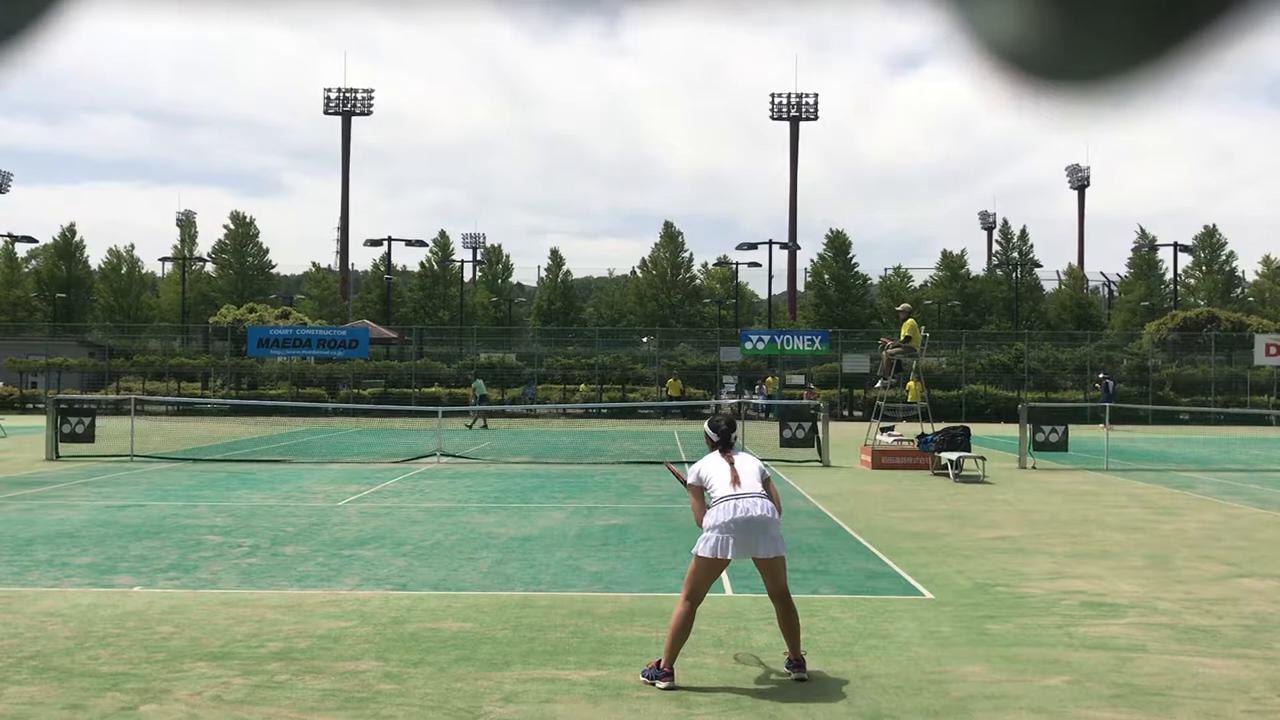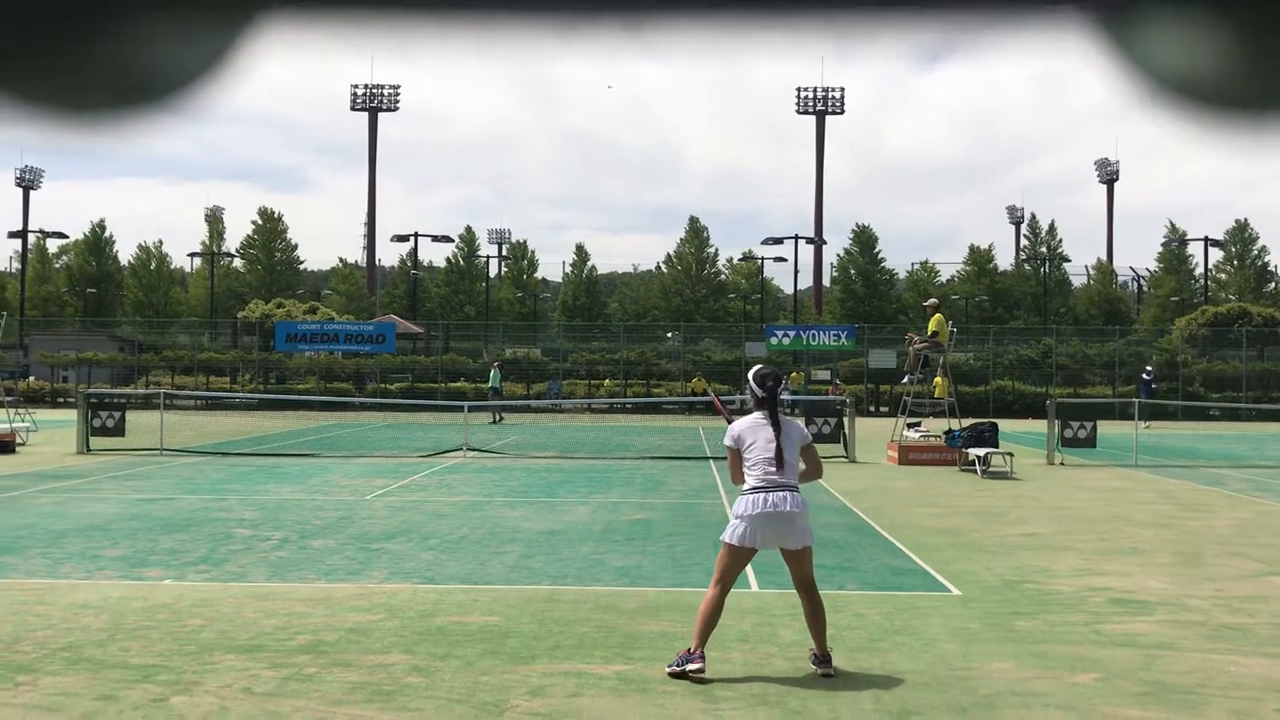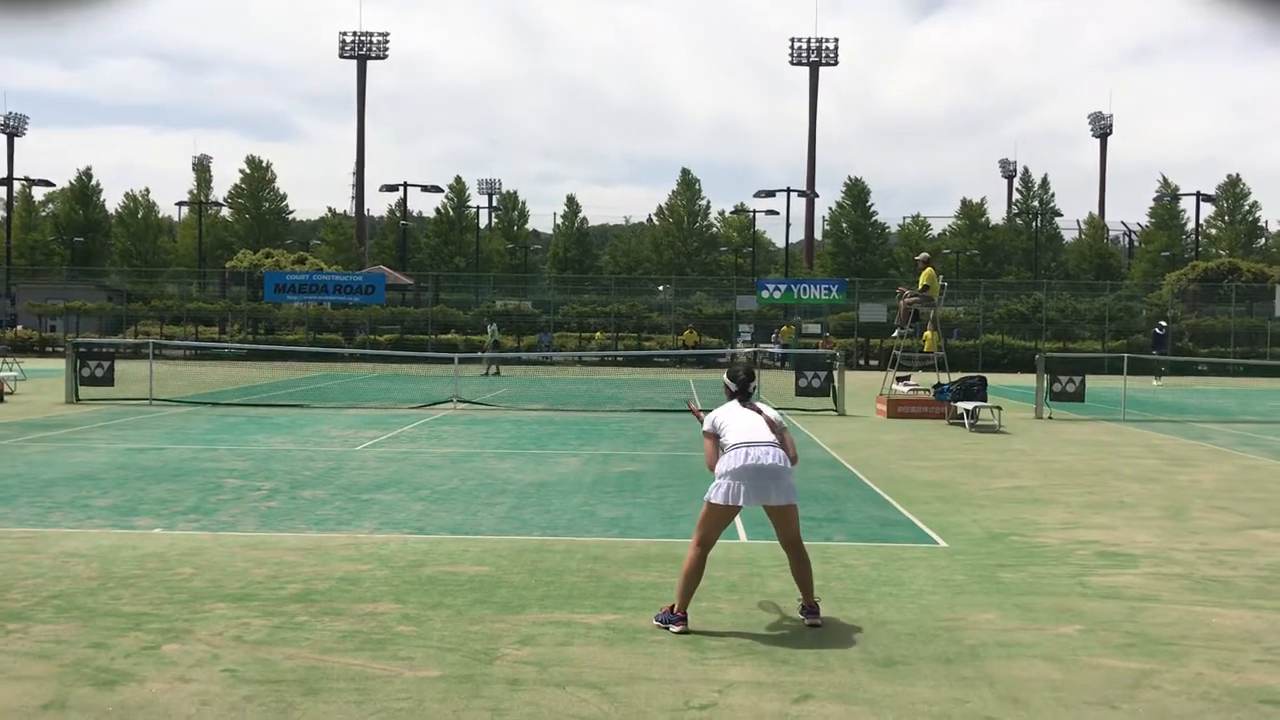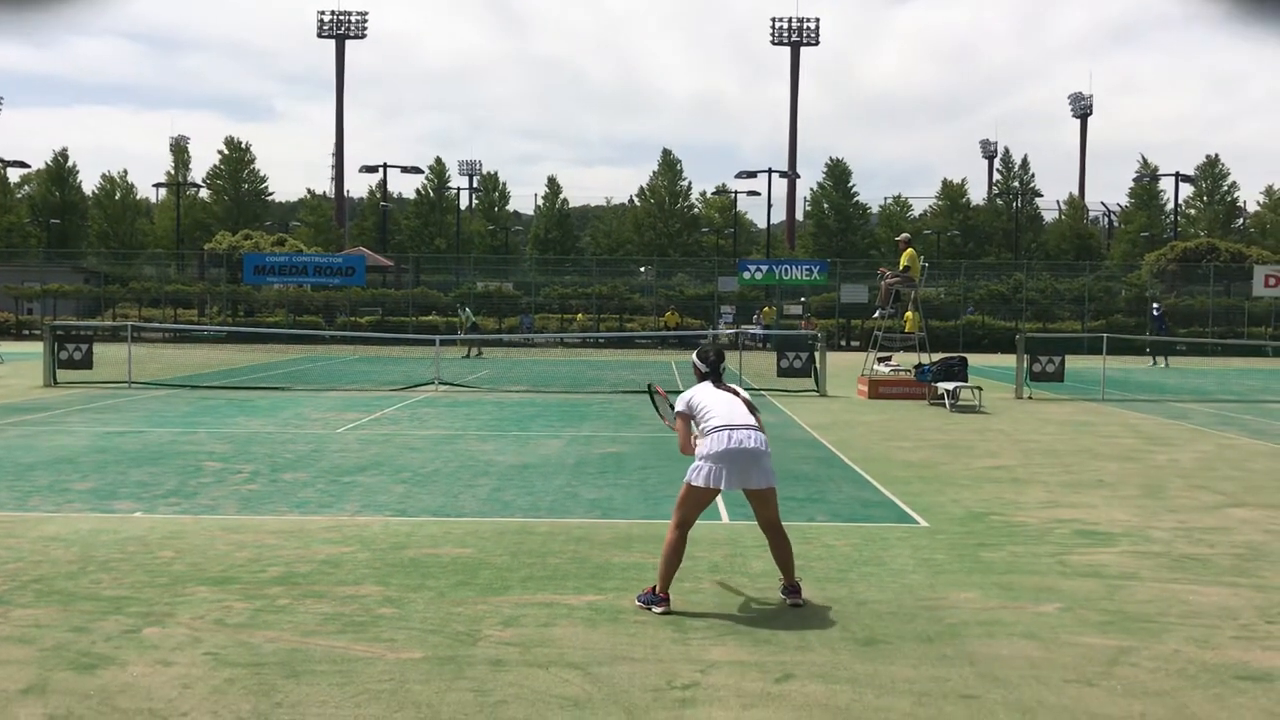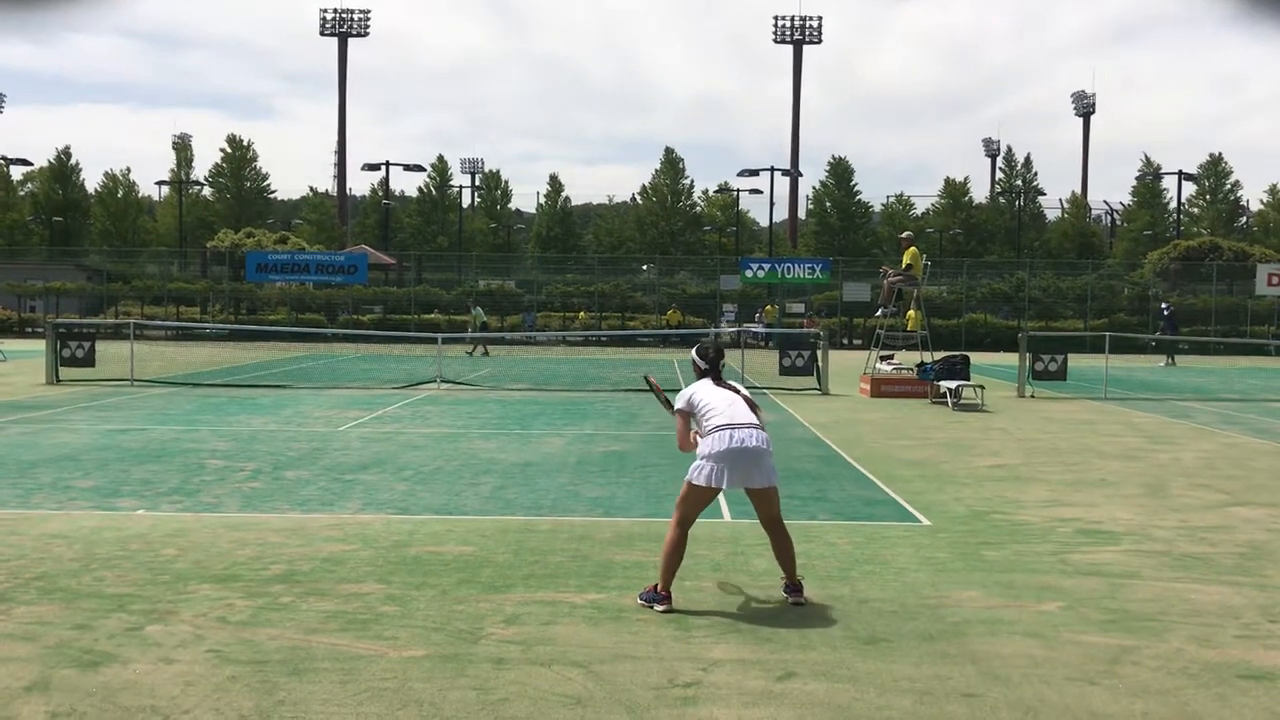
dt=1s
person 1, frame 1
left shoulder: (699, 467)
right shoulder: (753, 460)
left elbow: (700, 518)
right elbow: (777, 506)
left hip: (724, 517)
right hip: (764, 515)
left knee: (690, 597)
right knee: (780, 594)
left ankle: (664, 669)
right ankle: (796, 661)
person 1, frame 2
left shoulder: (738, 428)
right shoulder: (796, 427)
right elbow: (816, 471)
left hip: (752, 507)
right hip: (792, 507)
left knee: (719, 585)
right knee: (807, 586)
left ankle: (695, 654)
right ankle: (823, 657)
person 1, frame 3
left shoulder: (715, 415)
right shoulder: (770, 412)
left elbow: (712, 464)
right elbow: (792, 456)
left hip: (736, 465)
right hip: (777, 464)
left knee: (701, 543)
right knee: (793, 543)
left ankle: (677, 613)
right ankle: (810, 608)
person 1, frame 4
left shoulder: (688, 396)
right shoulder: (738, 391)
left elbow: (685, 447)
right elbow: (762, 432)
left wrist: (697, 444)
left hip: (717, 448)
right hip: (756, 448)
left knee: (679, 524)
right knee: (771, 524)
left ankle: (659, 594)
right ankle: (792, 587)
person 1, frame 5
left shoulder: (688, 393)
right shoulder: (737, 388)
left elbow: (684, 445)
left wrist: (696, 438)
left hip: (719, 449)
right hip: (758, 446)
left knee: (680, 522)
right knee: (773, 522)
left ankle: (661, 592)
right ankle: (793, 585)
